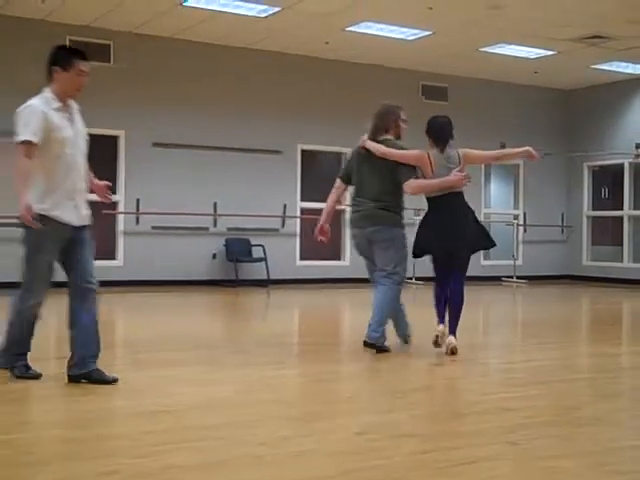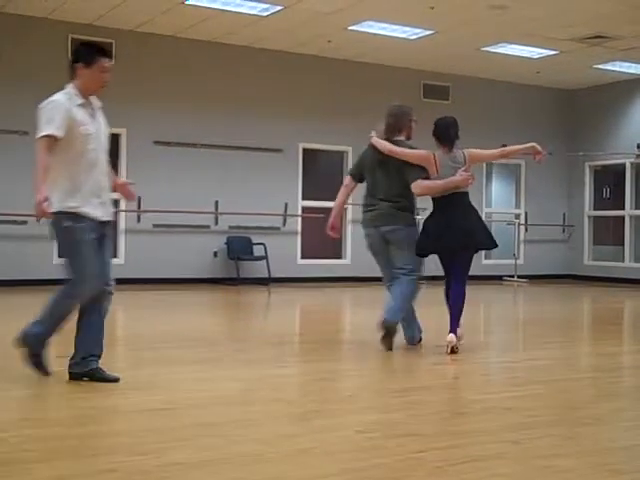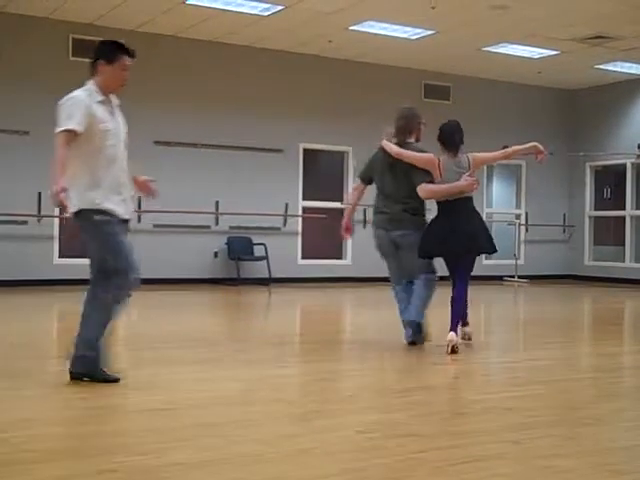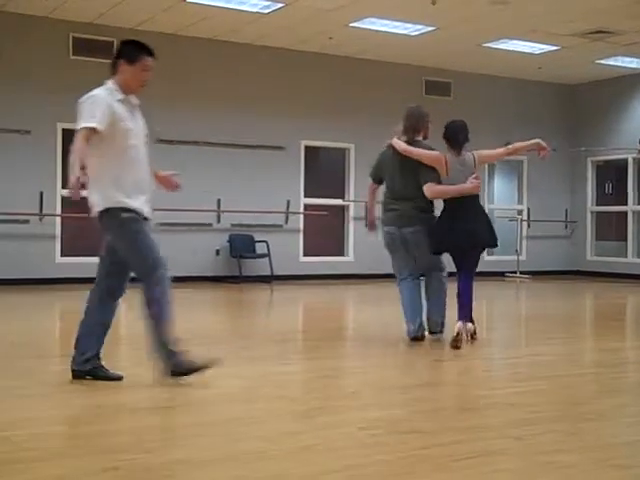
dt=0.1s
person 1, frame 1
left shoulder: (74, 111)
right shoulder: (35, 109)
left wrist: (92, 182)
left hip: (77, 218)
right hip: (46, 217)
left knee: (86, 289)
right knee: (34, 292)
left ankle: (83, 364)
person 1, frame 2
left shoulder: (95, 108)
right shoulder: (58, 106)
right elbow: (45, 148)
left wrist: (115, 181)
right wrist: (43, 189)
left hip: (100, 213)
right hip: (72, 212)
left knee: (102, 287)
right knee: (85, 283)
left ankle: (85, 361)
right ankle: (34, 337)
person 1, frame 3
left shoulder: (113, 105)
right shoulder: (79, 101)
right elbow: (64, 141)
left wrist: (135, 179)
right wrist: (60, 181)
left hip: (117, 209)
right hip: (94, 208)
left knee: (106, 283)
right knee: (124, 275)
left ankle: (85, 360)
right ankle: (87, 352)
person 1, frame 4
left shoulder: (131, 106)
right shoulder: (99, 100)
right elbow: (83, 136)
left wrist: (157, 174)
right wrist: (77, 168)
left hip: (131, 207)
right hip: (117, 206)
left knee: (110, 285)
right knee: (155, 275)
left ankle: (85, 360)
right ankle: (171, 356)
person 2, frame 1
left shoulder: (359, 152)
right shoulder: (398, 151)
left elbow: (338, 188)
right elbow: (411, 187)
left wrist: (324, 220)
right wrist: (449, 181)
left hip: (359, 225)
right hip: (387, 225)
left knee: (379, 279)
right knee: (390, 279)
left ankle: (402, 329)
right ankle: (374, 335)
person 2, frame 2
left shoulder: (370, 152)
left elbow: (348, 184)
right elbow: (419, 187)
left wrist: (335, 216)
right wrist: (454, 181)
left hip: (372, 225)
right hip: (400, 224)
left knee: (392, 279)
right knee: (408, 276)
left ankle: (412, 333)
right ankle: (390, 320)
person 2, frame 3
left shoulder: (379, 155)
left elbow: (358, 187)
right elbow: (424, 192)
left wrist: (347, 218)
right wrist: (459, 186)
left hip: (382, 226)
right hip: (410, 226)
left knee: (400, 281)
right knee: (425, 276)
left ankle: (412, 332)
right ankle: (414, 320)
person 2, frame 4
left shoulder: (388, 153)
left elbow: (372, 187)
right elbow: (431, 191)
left wrist: (370, 215)
right wrist: (466, 188)
left hip: (392, 223)
right hip: (419, 223)
left knee: (406, 277)
right knee: (433, 273)
left ankle: (414, 329)
right ankle: (435, 324)
person 3, frame 1
left shoulder: (423, 157)
right shoulder: (461, 155)
left elbow: (383, 152)
right elbow: (497, 156)
left wrist: (366, 142)
right wrist: (525, 151)
left hip: (437, 222)
right hip: (462, 220)
left knee: (441, 279)
right knee: (456, 280)
left ankle: (442, 325)
right ankle: (451, 334)
person 3, frame 2
left shoulder: (429, 158)
right shoulder: (467, 156)
left elbow: (390, 150)
right elbow: (502, 152)
left wrist: (375, 139)
right wrist: (531, 146)
left hip: (442, 221)
right hip: (466, 220)
left knee: (450, 278)
right knee: (459, 279)
left ankle: (454, 328)
right ankle: (452, 331)
person 3, frame 3
left shoulder: (434, 162)
right shoulder: (471, 160)
left elbow: (397, 152)
right elbow: (506, 153)
left wrist: (385, 143)
right wrist: (532, 146)
left hip: (445, 224)
right hip: (469, 224)
left knee: (457, 278)
right knee: (462, 280)
left ankle: (463, 326)
right ankle: (454, 331)
person 3, frame 4
left shoulder: (440, 160)
right shoulder: (476, 157)
left elbow: (405, 149)
right elbow: (510, 150)
left wrist: (394, 141)
right wrist: (536, 143)
left hip: (451, 221)
right hip: (474, 220)
left knee: (463, 274)
right knee: (467, 276)
left ankle: (467, 323)
right ankle: (462, 323)
